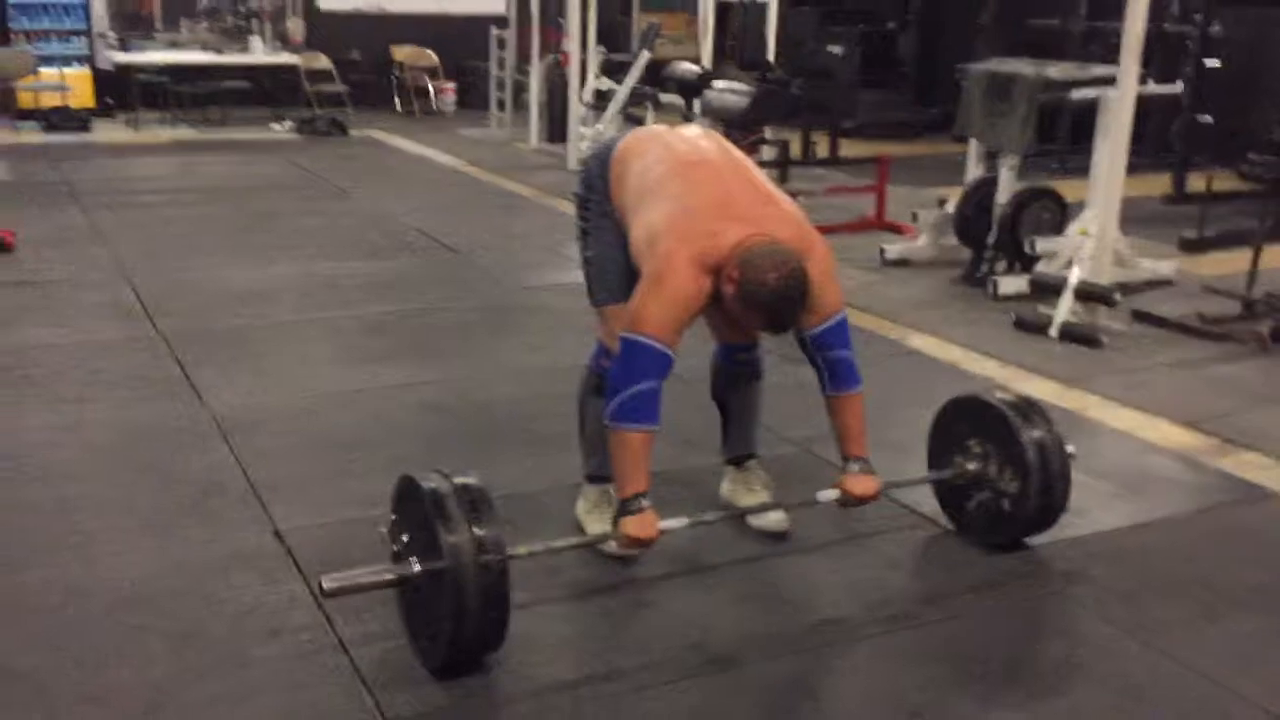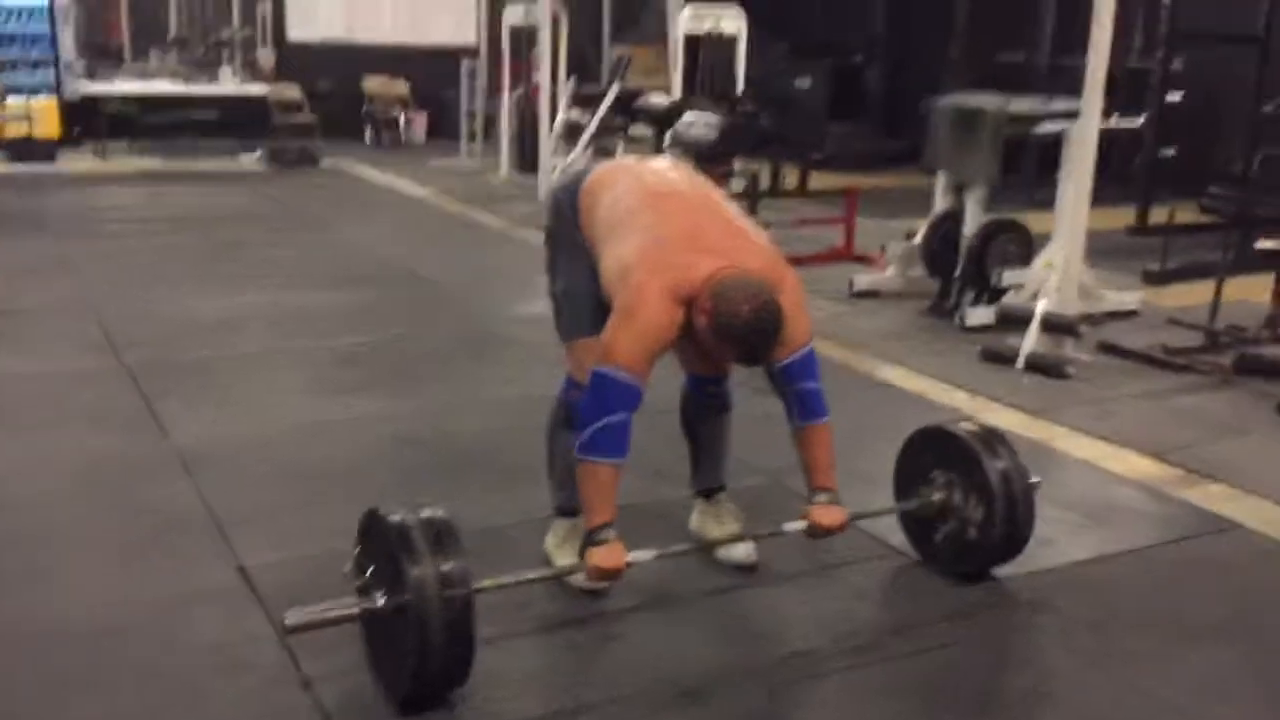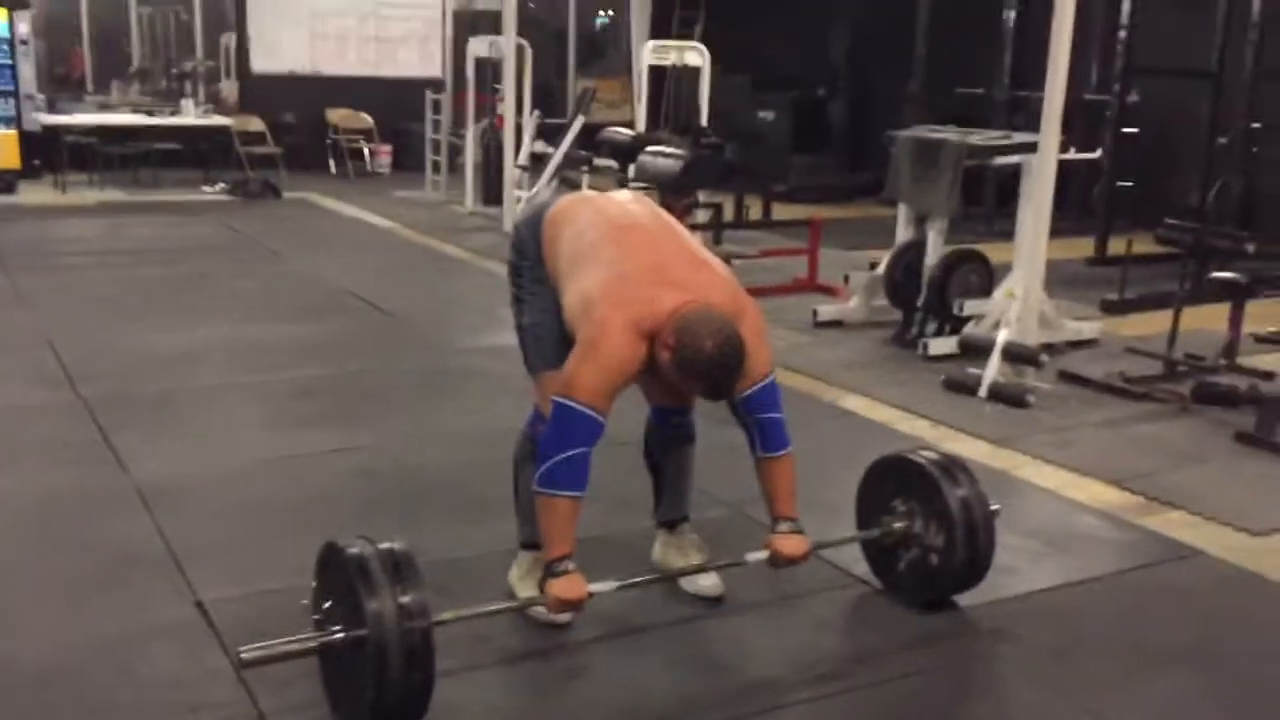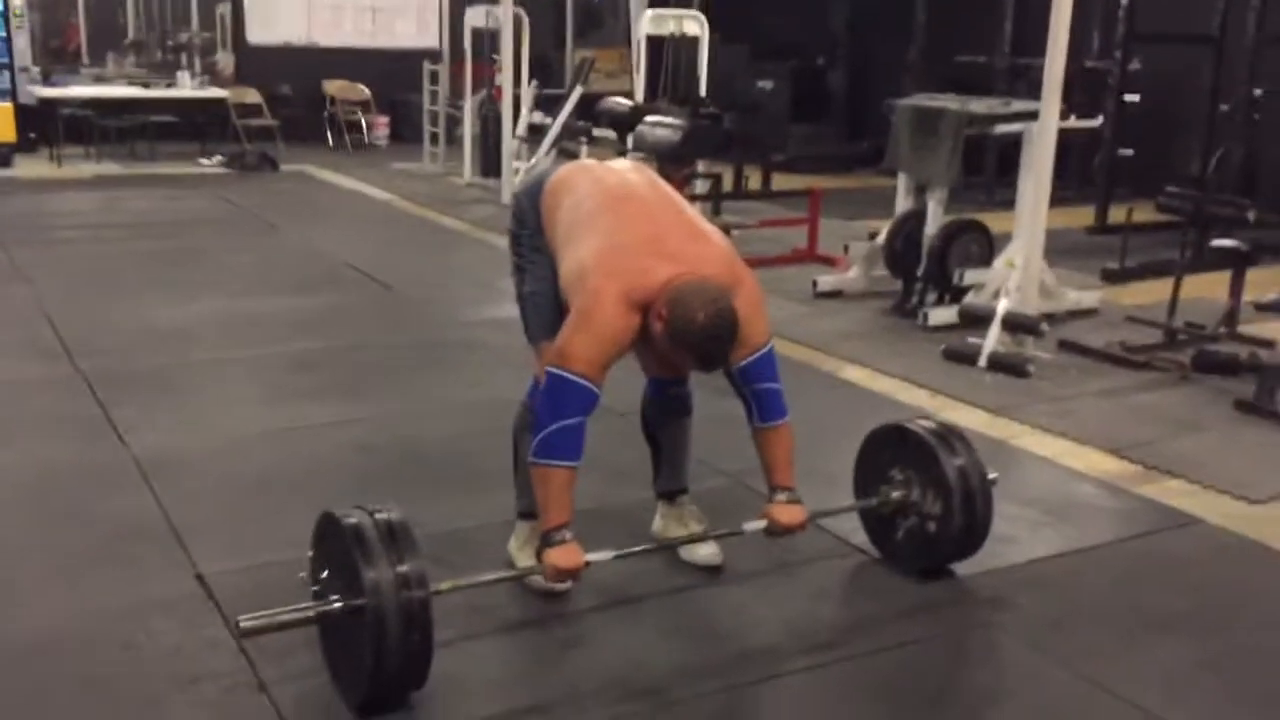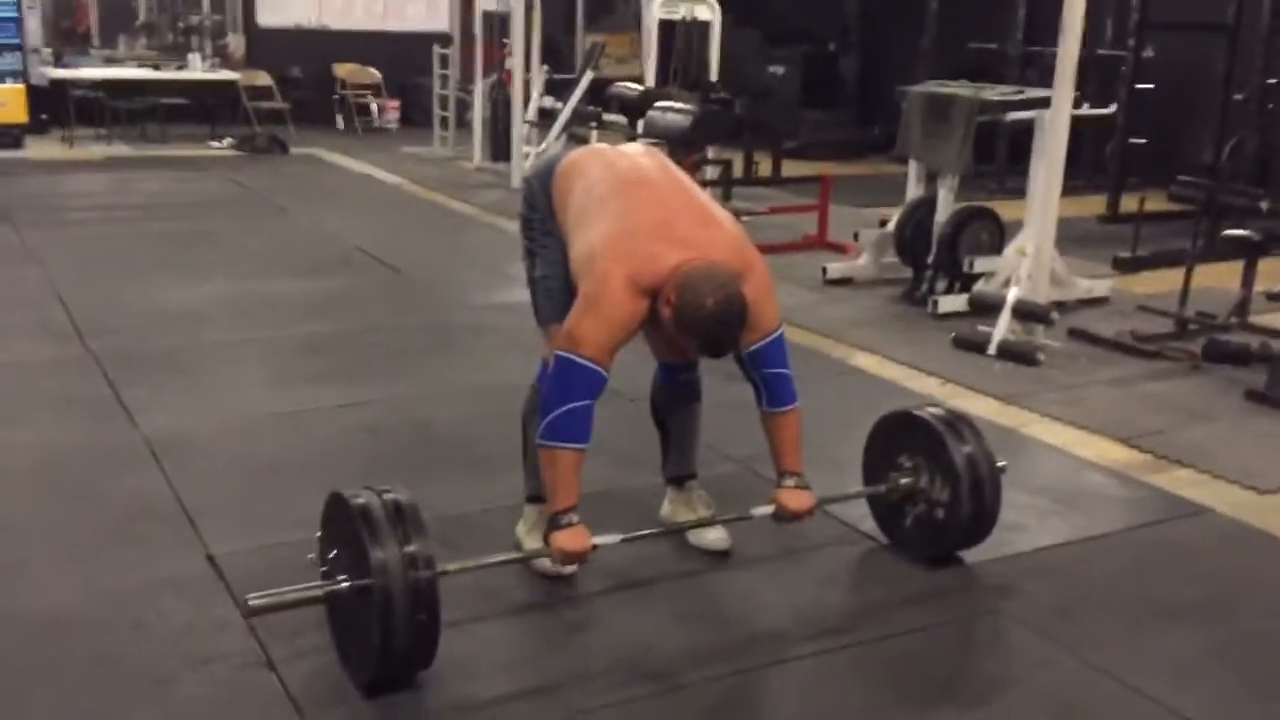
dt=0.2s
person 1, frame 1
left shoulder: (807, 253)
right shoulder: (682, 265)
left elbow: (835, 356)
right elbow: (637, 378)
left wrist: (857, 463)
right wrist: (634, 502)
left knee: (740, 340)
right knee: (623, 345)
left ankle: (741, 470)
right ankle: (598, 489)
person 1, frame 2
left shoulder: (777, 283)
right shoulder: (653, 297)
left elbow: (802, 387)
right elbow: (606, 410)
left wrist: (824, 494)
right wrist: (600, 535)
right hip: (584, 206)
left knee: (709, 372)
right knee: (592, 376)
left ankle: (710, 503)
right ankle: (568, 521)
person 1, frame 3
left shoulder: (739, 315)
right shoulder: (616, 333)
left elbow: (765, 419)
right elbow: (568, 443)
left wrist: (786, 524)
right wrist: (561, 565)
right hip: (546, 239)
left knee: (673, 405)
right knee: (558, 409)
left ankle: (674, 534)
right ankle: (532, 556)
person 1, frame 4
left shoulder: (735, 288)
right shoulder: (611, 301)
left elbow: (762, 387)
right elbow: (561, 411)
left wrist: (783, 493)
right wrist: (557, 536)
left knee: (670, 376)
right knee: (557, 376)
left ankle: (673, 504)
right ankle: (532, 525)
person 1, frame 5
left shoulder: (746, 273)
right shoulder: (619, 285)
left elbow: (772, 374)
right elbow: (570, 396)
left wrist: (792, 479)
right wrist: (566, 519)
left knee: (679, 362)
right knee: (567, 363)
left ankle: (682, 491)
right ankle: (540, 510)
